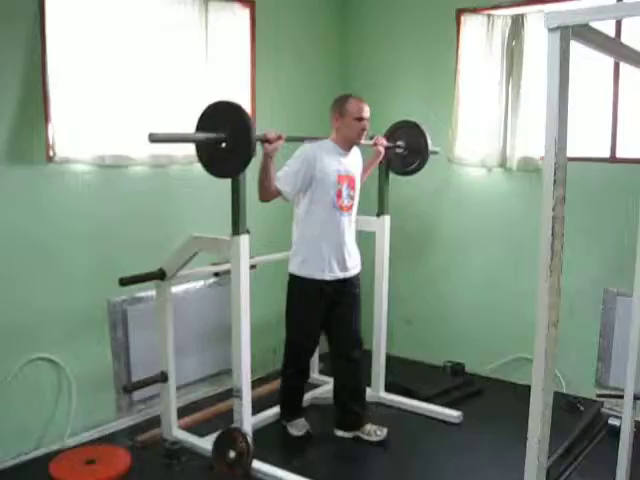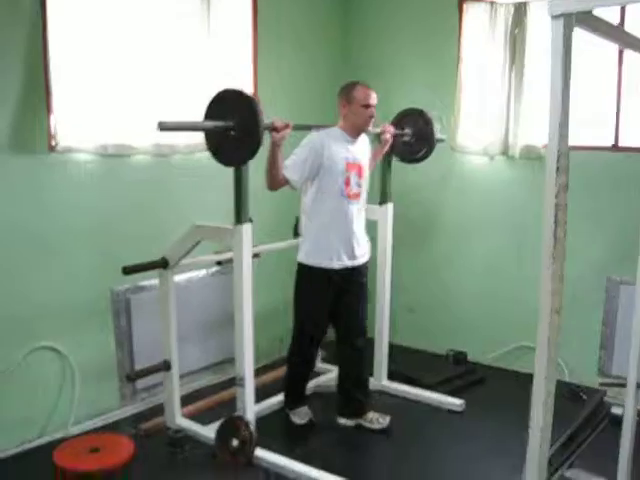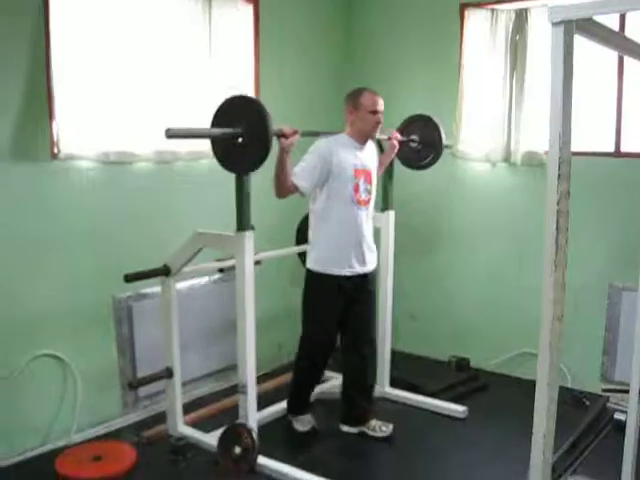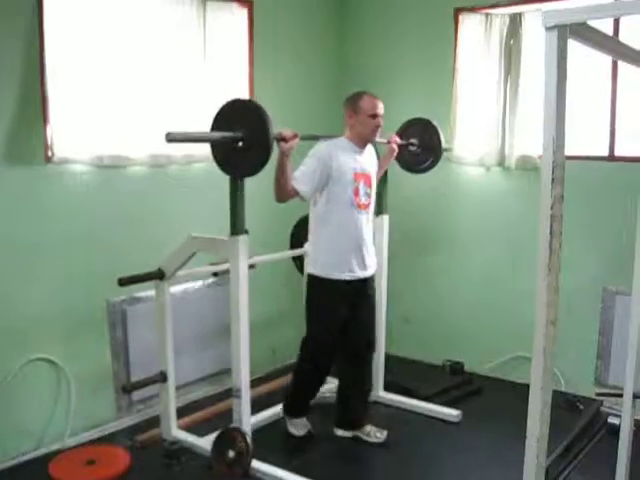
dt=0.1s
person 1, frame 1
left shoulder: (354, 155)
right shoulder: (311, 155)
right elbow: (267, 193)
left wrist: (376, 157)
right wrist: (268, 156)
left hip: (347, 271)
right hip: (311, 273)
left knee: (349, 350)
right knee: (300, 349)
left ankle: (351, 421)
right ankle: (291, 413)
person 1, frame 2
left shoulder: (362, 143)
right shoulder: (319, 143)
right elbow: (275, 182)
left wrist: (383, 145)
right wrist: (275, 145)
left hip: (355, 260)
right hip: (319, 262)
left knee: (355, 339)
right knee: (307, 338)
left ankle: (354, 408)
right ankle: (294, 401)
person 1, frame 3
left shoulder: (370, 150)
right shoulder: (327, 149)
right elbow: (284, 190)
left wrist: (390, 153)
right wrist: (284, 151)
left hip: (364, 266)
right hip: (328, 268)
left knee: (362, 346)
right knee: (317, 345)
left ankle: (357, 416)
right ankle: (298, 408)
person 1, frame 4
left shoulder: (369, 154)
right shoulder: (327, 153)
right elbow: (284, 194)
left wrist: (390, 156)
right wrist: (284, 155)
left hip: (363, 271)
right hip: (329, 272)
left knee: (360, 351)
right knee: (320, 351)
left ankle: (352, 420)
right ankle: (294, 409)
